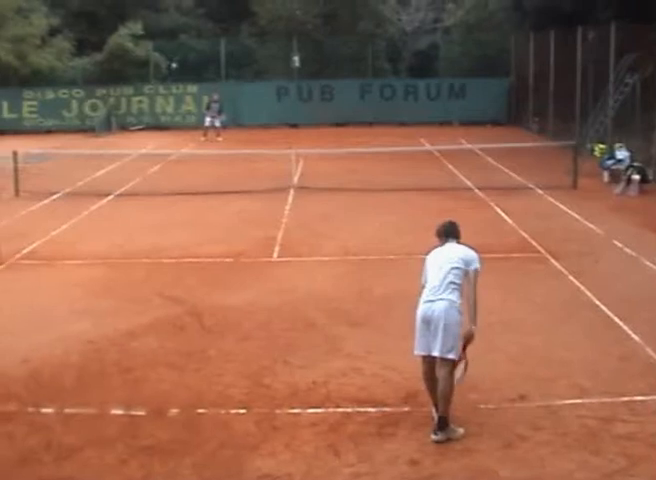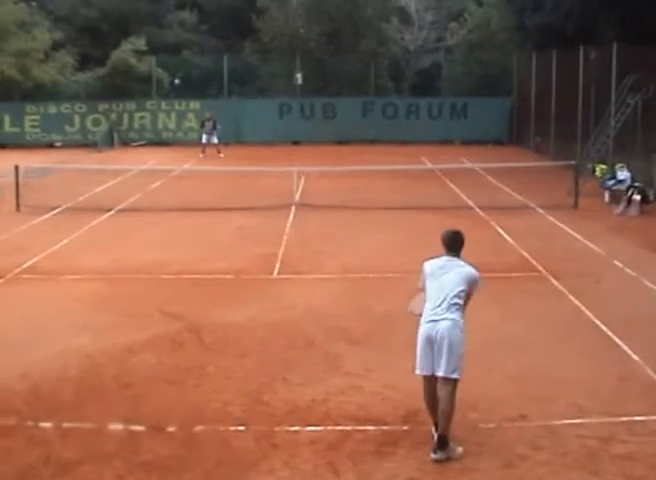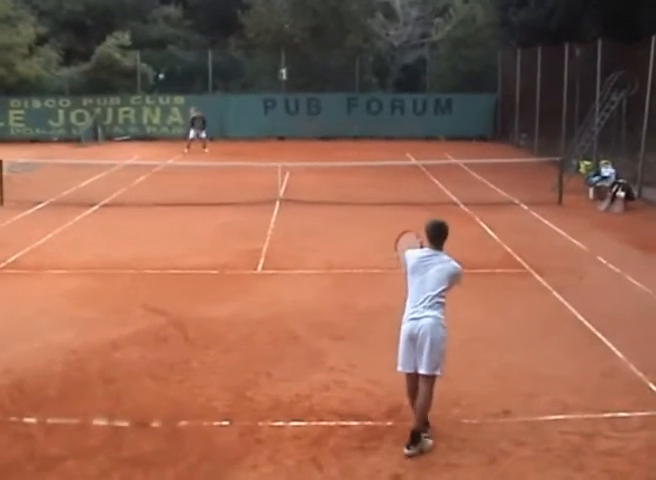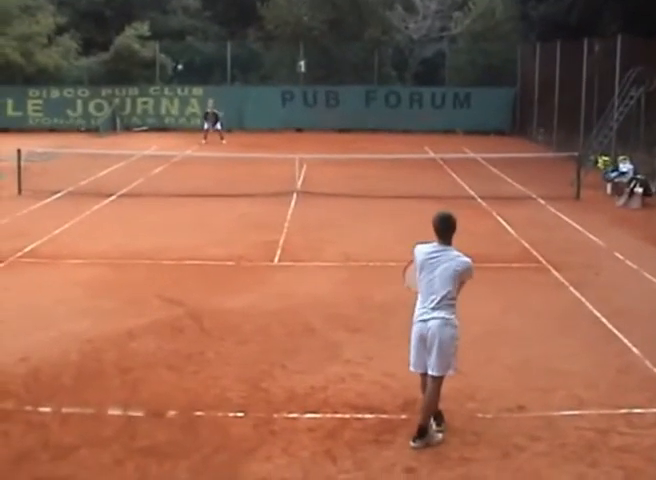
dt=0.7s
person 1, frame 1
left shoulder: (433, 254)
right shoulder: (469, 254)
right elbow: (471, 290)
right wrist: (472, 324)
left hip: (425, 306)
right hip: (447, 308)
left knee: (428, 362)
right knee: (445, 366)
left ankle: (437, 409)
right ankle: (442, 427)
person 1, frame 2
left shoulder: (428, 266)
right shoulder: (471, 273)
left hip: (428, 325)
right hip: (450, 327)
left knee: (429, 381)
right knee: (447, 385)
left ankle: (437, 428)
right ankle: (441, 445)
person 1, frame 3
left shoulder: (410, 256)
right shoulder: (453, 268)
left hip: (410, 322)
right hip: (432, 324)
left knee: (412, 378)
right knee: (426, 382)
left ankle: (422, 423)
right ankle: (414, 440)
person 1, frame 4
left shoulder: (419, 251)
right shoulder: (464, 263)
left hip: (421, 320)
right hip: (443, 324)
left knee: (426, 376)
right knee: (434, 380)
left ankle: (435, 415)
right ankle: (421, 434)
